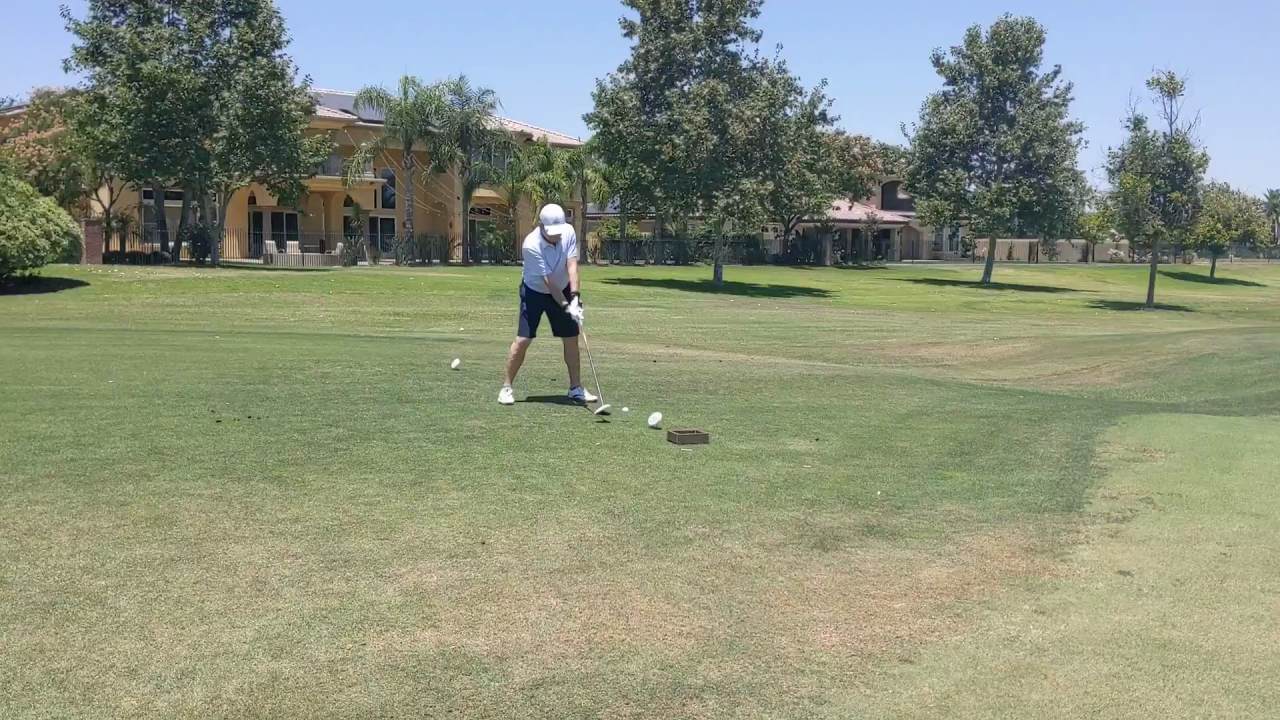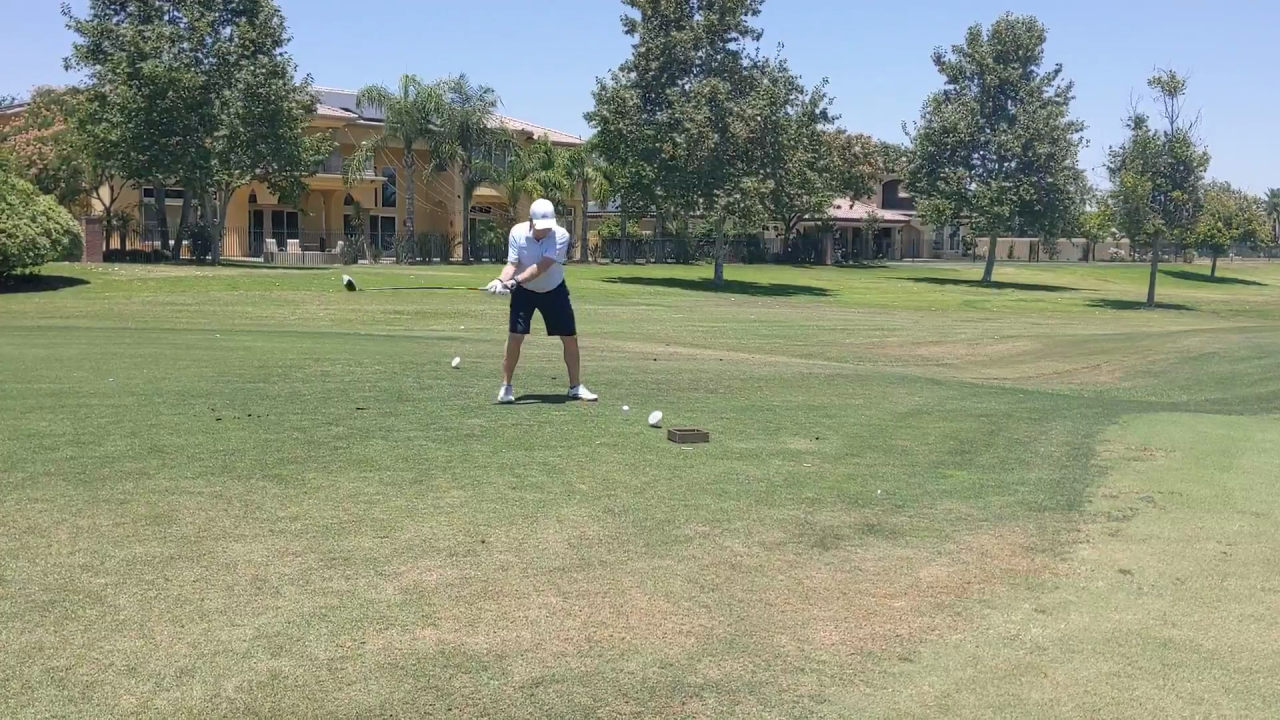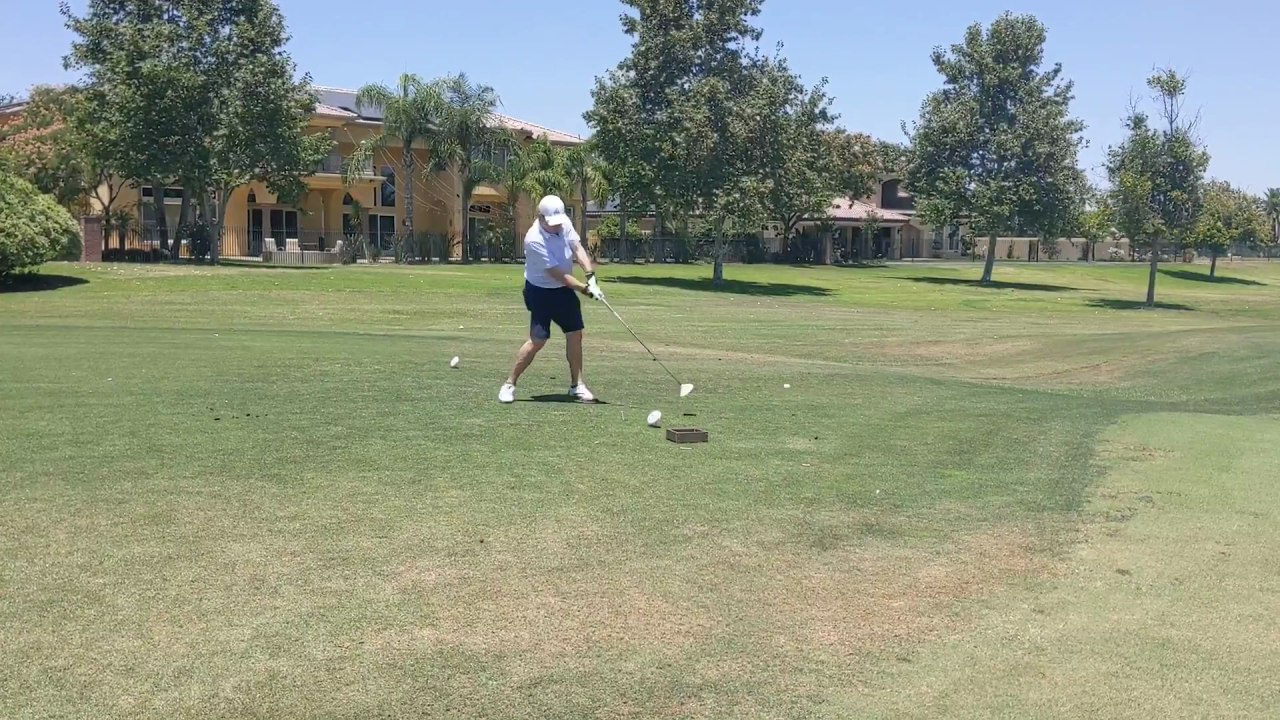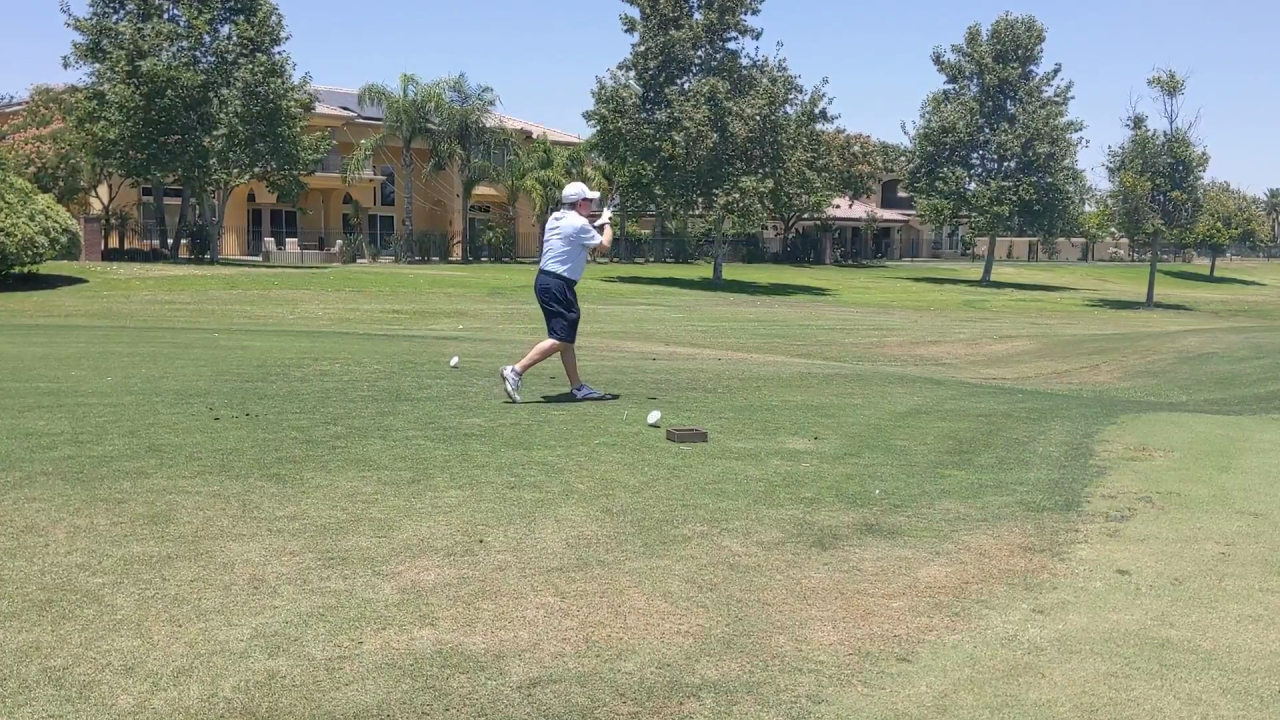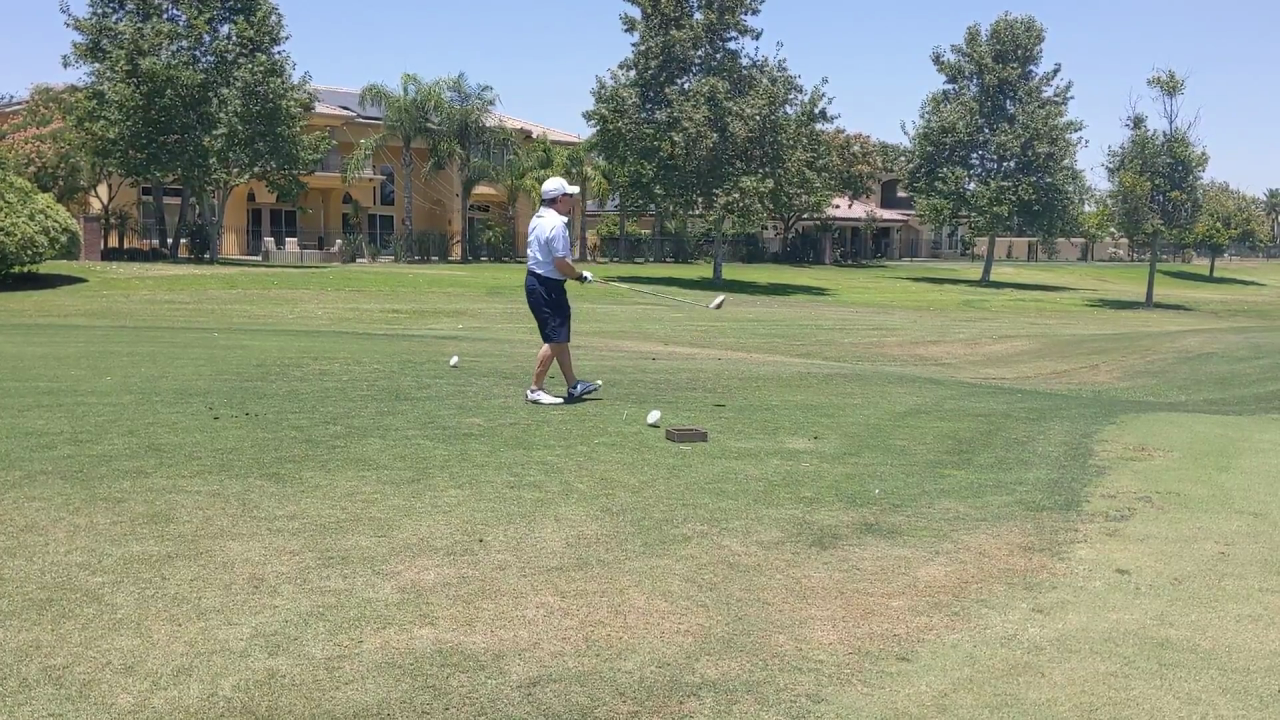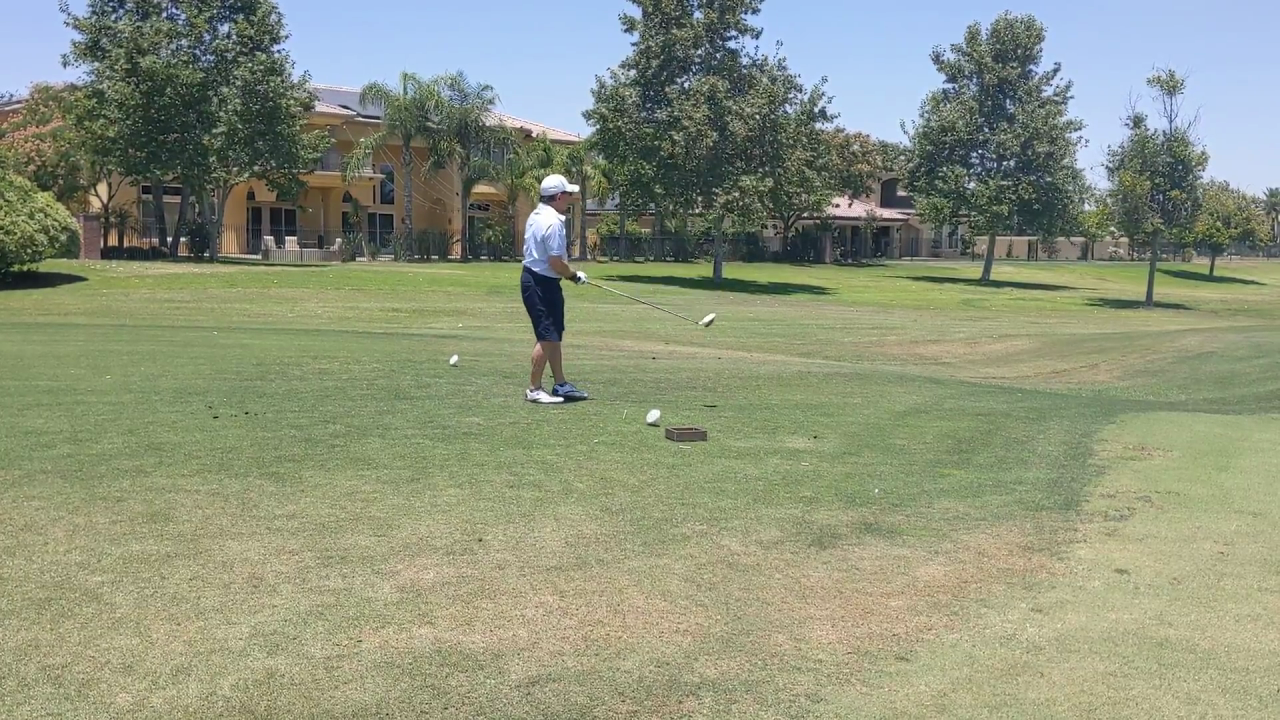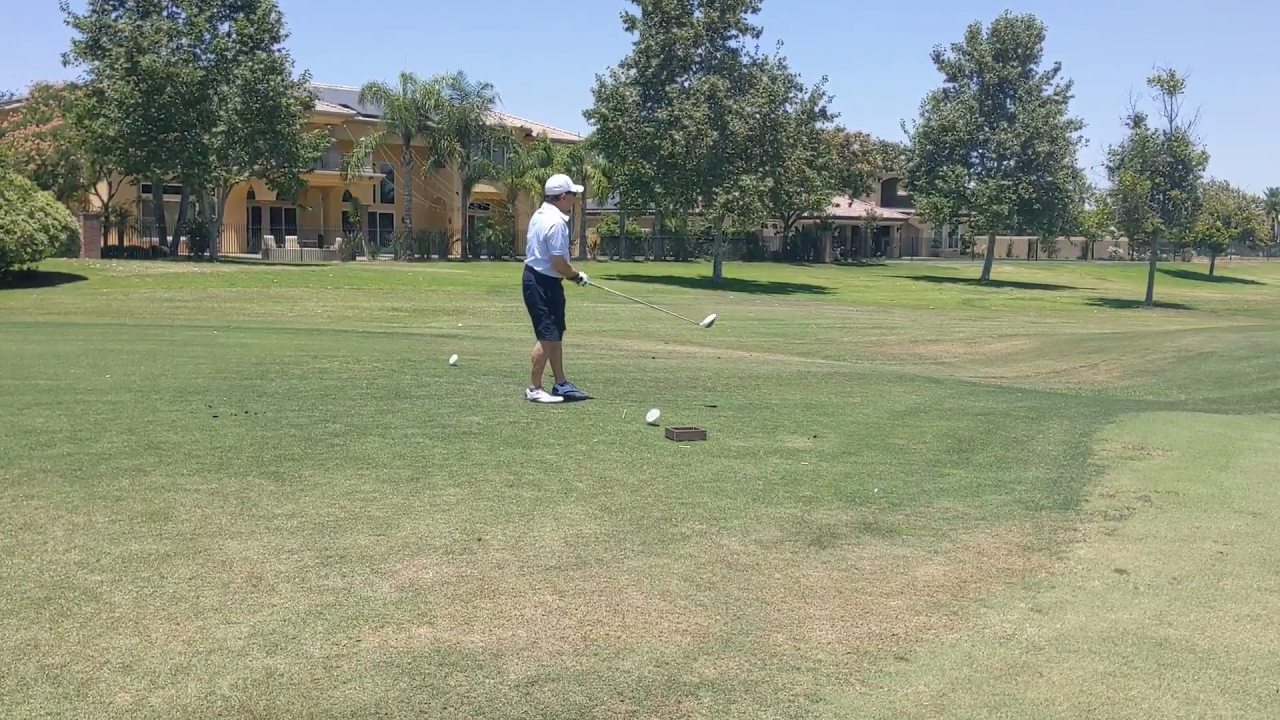
dt=0.7s
person 1, frame 1
left shoulder: (569, 232)
right shoulder: (531, 245)
left elbow: (572, 266)
right elbow: (548, 280)
left wrist: (575, 296)
right wrist: (566, 305)
left hip: (562, 291)
right hip: (534, 293)
left knee: (571, 338)
right knee: (523, 340)
left ankle: (575, 388)
right ankle: (507, 387)
person 1, frame 2
left shoulder: (561, 236)
right shoulder: (517, 232)
left elbow: (541, 267)
right elbow: (512, 264)
left wrist: (513, 283)
right wrist: (501, 280)
left hip: (555, 291)
right hip: (524, 291)
left knee: (570, 338)
right knee: (516, 336)
left ankle: (575, 387)
right ankle: (506, 386)
person 1, frame 3
left shoulder: (565, 225)
right shoulder: (533, 239)
left elbow: (579, 251)
right elbow: (559, 274)
left wrist: (590, 276)
right wrist: (585, 288)
left hip: (563, 291)
right hip: (539, 293)
left knee: (575, 334)
right knee: (538, 340)
left ankle: (577, 385)
right ankle: (510, 384)
person 1, frame 4
left shoulder: (557, 219)
right shoulder: (577, 224)
right elbow: (605, 244)
left wrist: (597, 224)
right wrist: (607, 223)
left hip: (549, 282)
right hip: (557, 285)
left knee: (566, 338)
right knee: (559, 338)
left ankle: (576, 387)
right ankle: (515, 371)
person 1, frame 5
left shoulder: (539, 219)
right shoulder: (555, 224)
right elbow: (561, 264)
left wrist: (574, 273)
right wrist: (580, 275)
left hip: (538, 282)
right hip: (546, 286)
left knee: (559, 337)
right knee: (554, 339)
left ankle: (574, 385)
right ankle: (535, 390)
person 1, frame 6
left shoulder: (537, 216)
right shoulder: (552, 222)
right elbow: (555, 262)
left wrist: (569, 273)
right wrist: (575, 275)
left hip: (536, 279)
right hip: (542, 283)
left knee: (554, 335)
right knee: (546, 337)
left ankle: (560, 385)
right ankle: (534, 389)
person 1, frame 7
left shoulder: (541, 214)
right shoulder: (555, 221)
right elbow: (558, 262)
left wrist: (571, 274)
right wrist: (577, 276)
left hip: (538, 278)
right hip: (543, 283)
left knee: (555, 334)
right knee: (547, 336)
left ankle: (561, 384)
right ankle: (534, 388)
